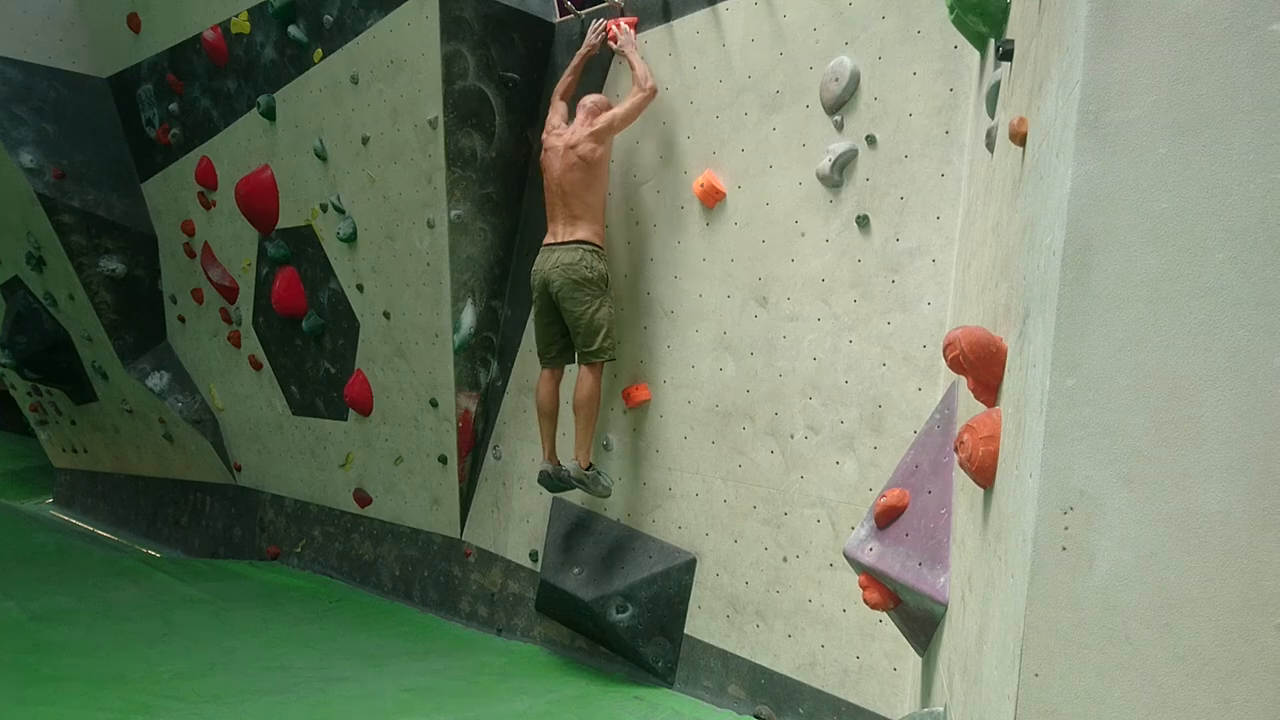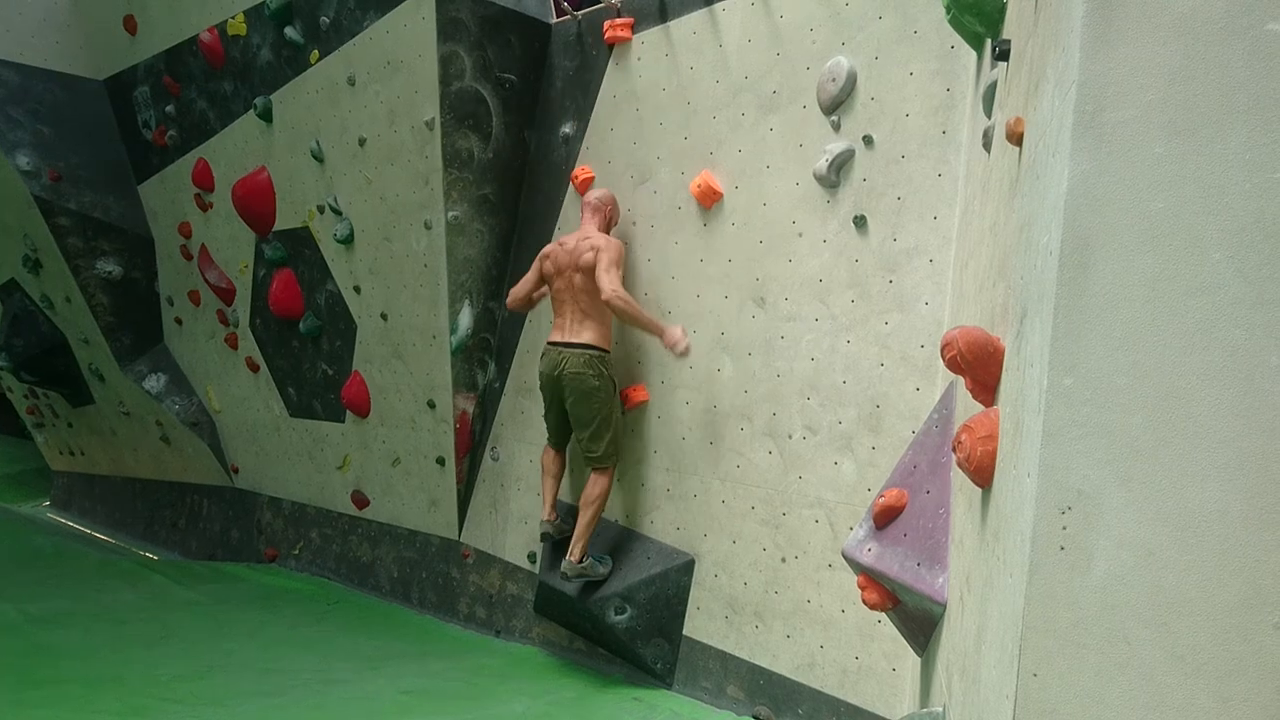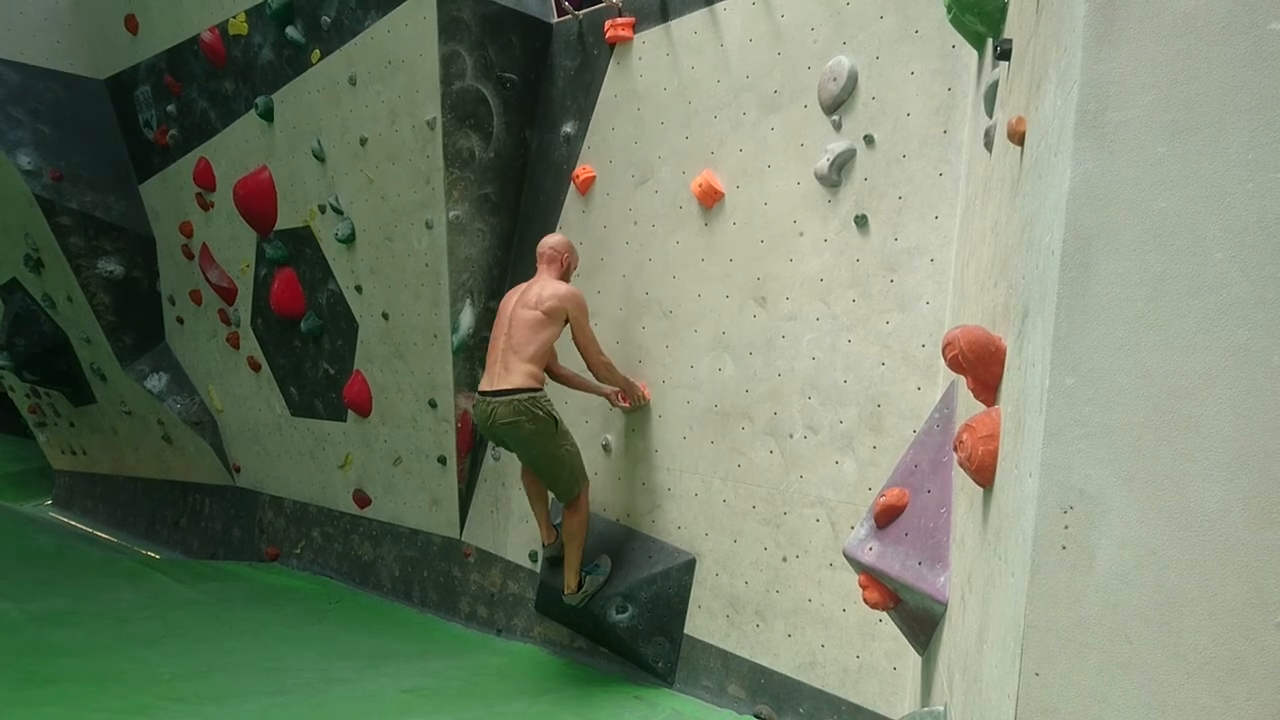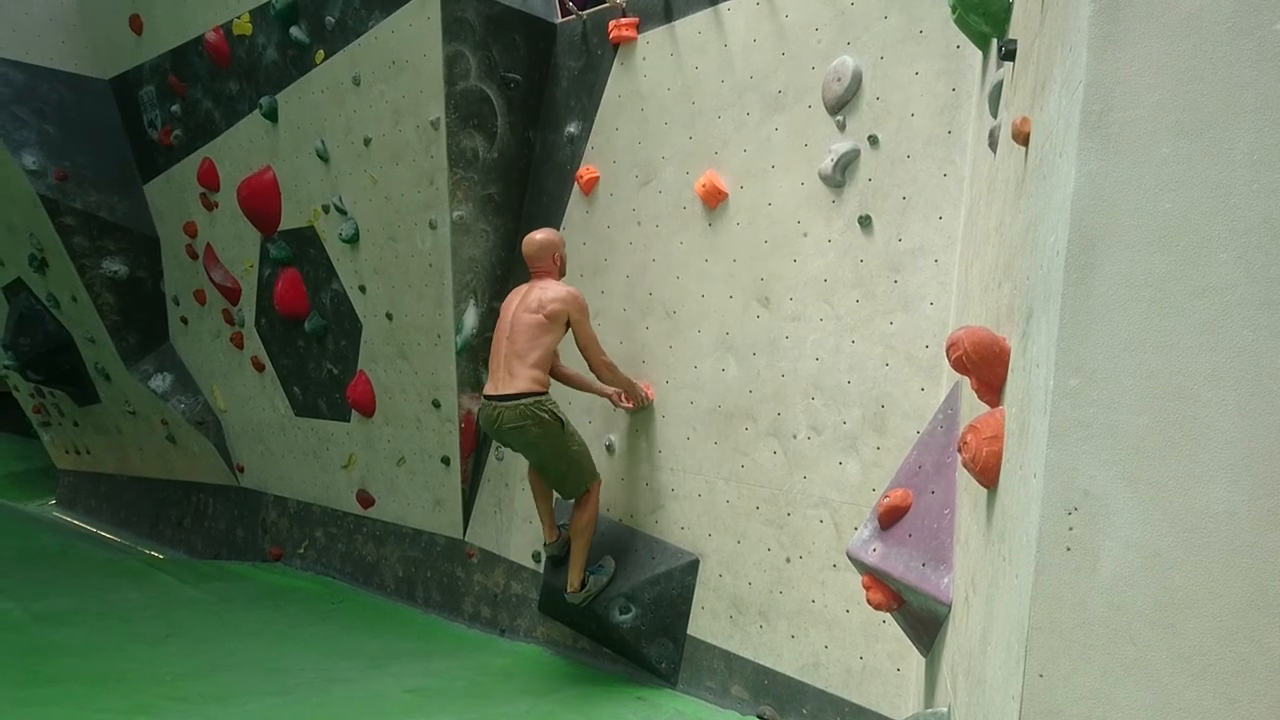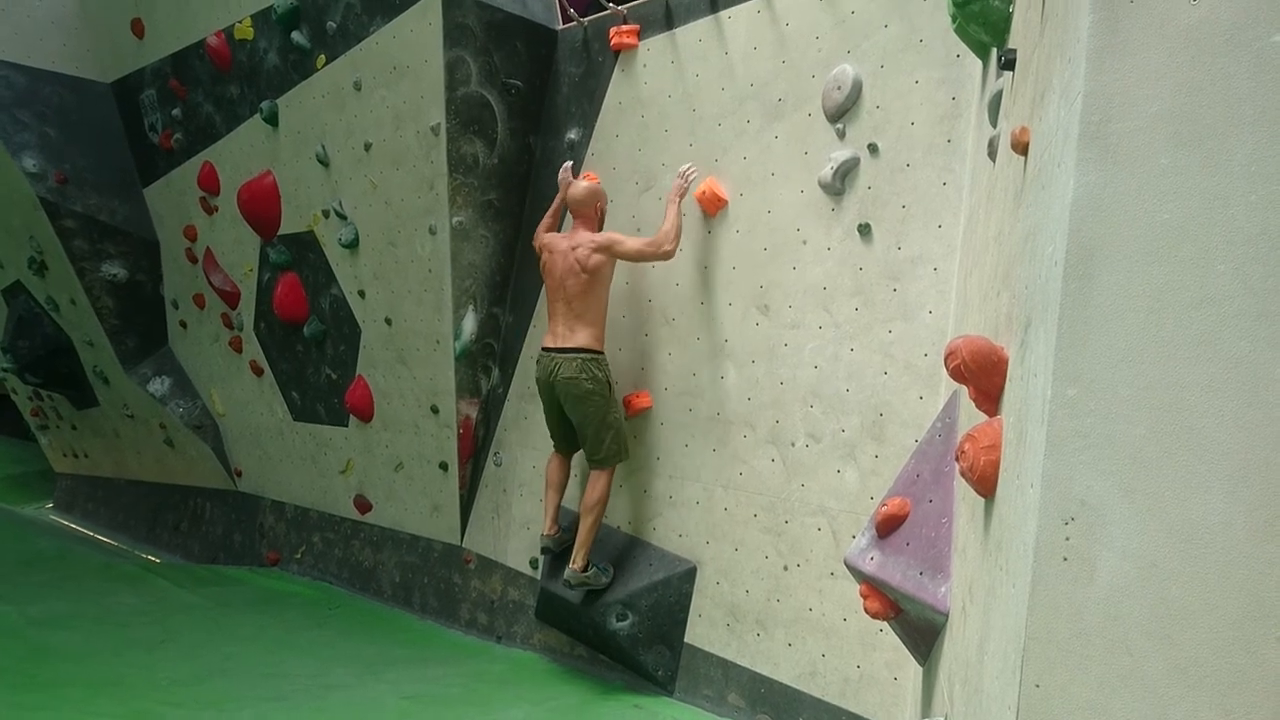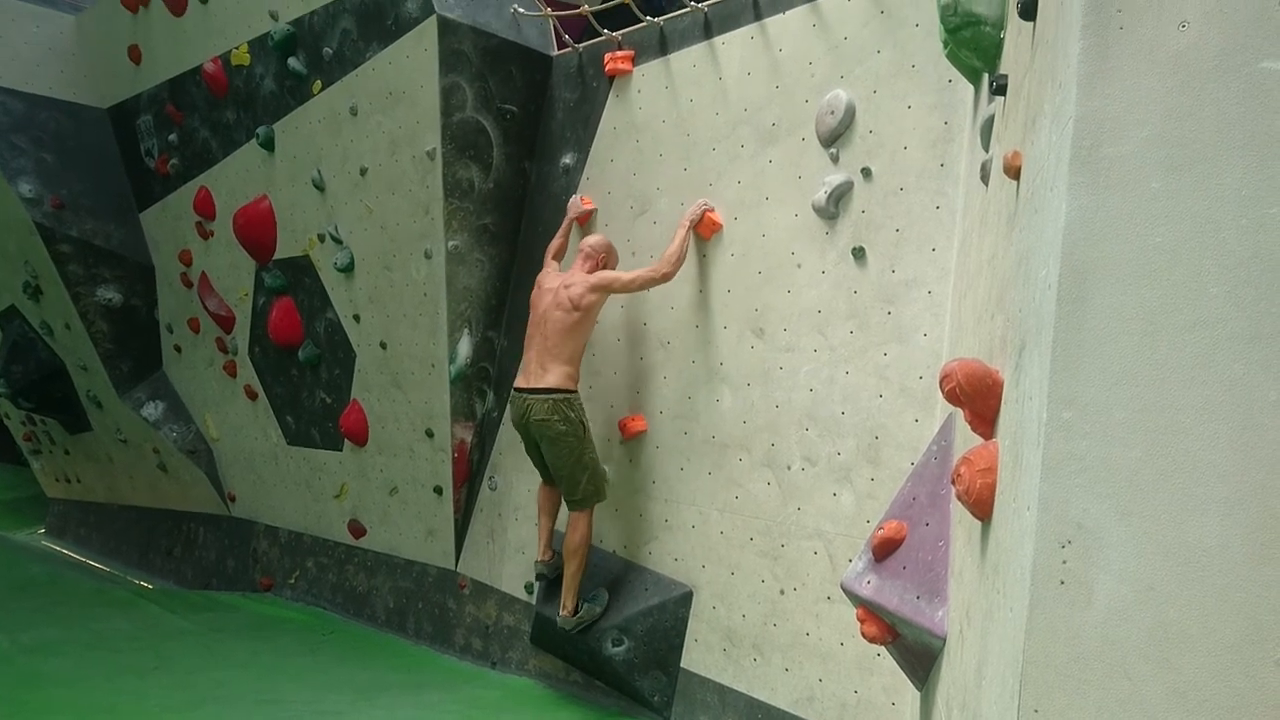
dt=0.4s
person 1, frame 1
left shoulder: (551, 138)
right shoulder: (594, 134)
left elbow: (560, 93)
right elbow: (646, 89)
left wrist: (586, 50)
right wrist: (627, 48)
left hip: (544, 262)
right hip: (579, 262)
left knee: (551, 366)
right knee: (591, 363)
left ankle: (550, 463)
right ankle: (582, 464)
person 1, frame 2
left shoulder: (550, 251)
right shoulder: (607, 245)
left elbow: (514, 302)
right elbow: (610, 294)
right wrist: (663, 330)
left hip: (551, 357)
right hip: (587, 361)
left knee: (556, 440)
right knee: (602, 464)
left ankle: (549, 516)
right ankle: (576, 557)
person 1, frame 3
left shoulder: (513, 295)
right shoulder: (567, 295)
right elbow: (597, 363)
left wrist: (603, 391)
right wrist: (629, 386)
left hip: (484, 407)
right hip: (521, 406)
left knee: (532, 455)
right knee: (576, 492)
left ankle: (549, 539)
right ankle: (574, 584)
person 1, frame 4
left shoulder: (514, 298)
right shoulder: (566, 296)
right elbow: (600, 365)
left wrist: (606, 393)
right wrist: (632, 387)
left hip: (489, 411)
right hip: (526, 410)
left knee: (542, 454)
right knee: (588, 488)
left ankle: (553, 539)
right ankle: (577, 583)
person 1, frame 5
left shoulder: (548, 244)
right shoulder: (601, 245)
right elbow: (665, 247)
left wrist: (562, 195)
right wrist: (675, 196)
left hip: (546, 361)
right hip: (583, 365)
left knee: (563, 446)
right knee: (603, 463)
left ankle: (550, 531)
right ankle: (579, 565)
person 1, frame 6
left shoulder: (546, 280)
right shoulder: (595, 283)
left elbow: (551, 254)
right elbow: (663, 271)
left wrist: (569, 221)
right wrist: (686, 223)
left hip: (520, 400)
right hip: (556, 404)
left knee: (551, 479)
right knee: (582, 503)
left ankle: (545, 557)
right ankle: (570, 607)
